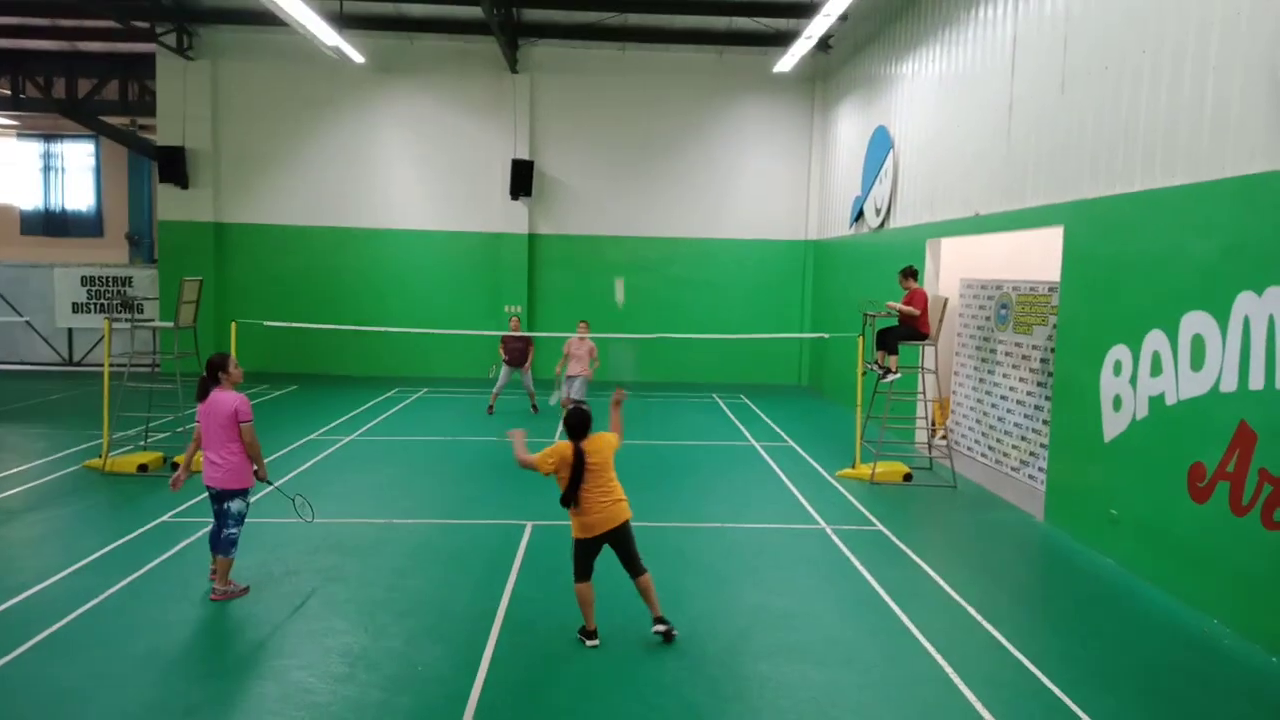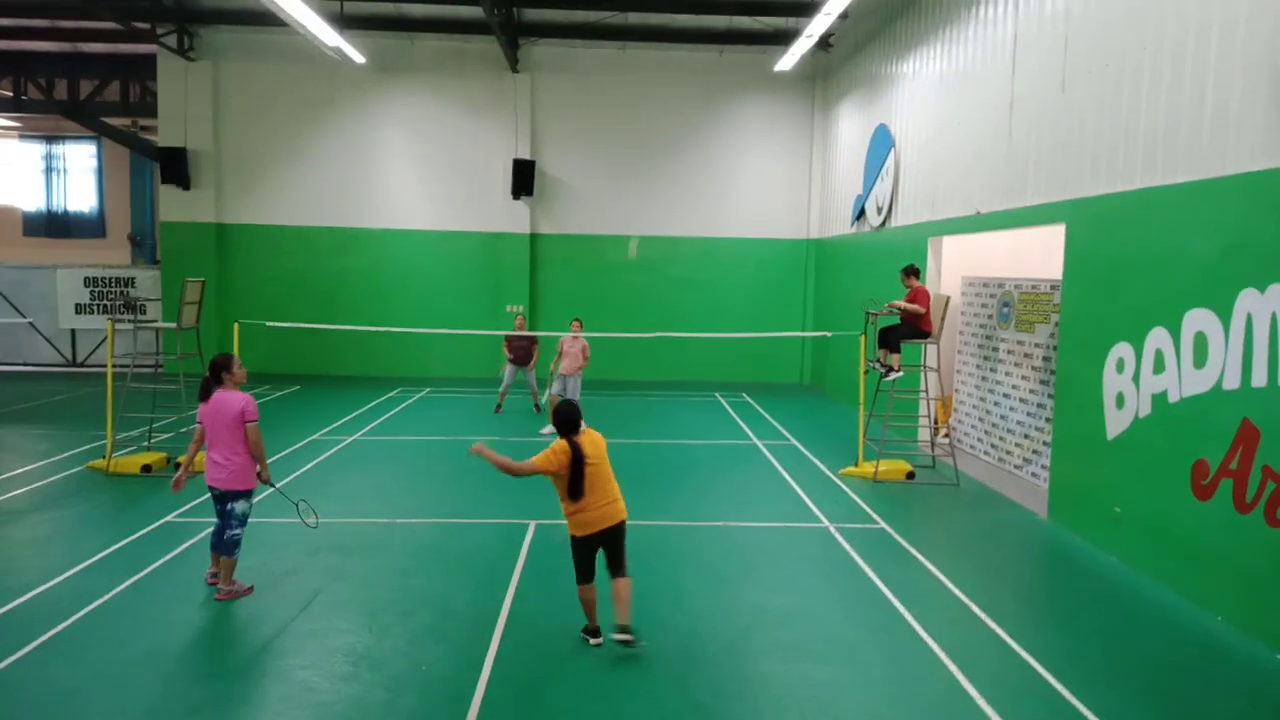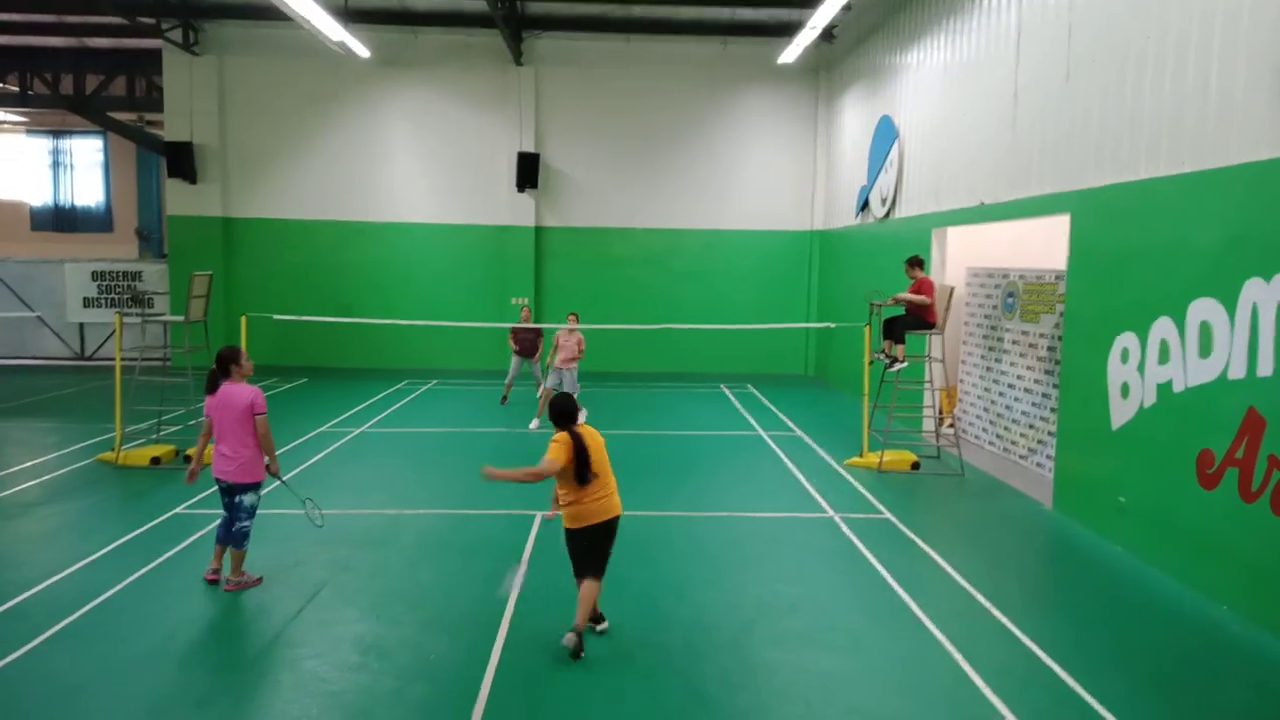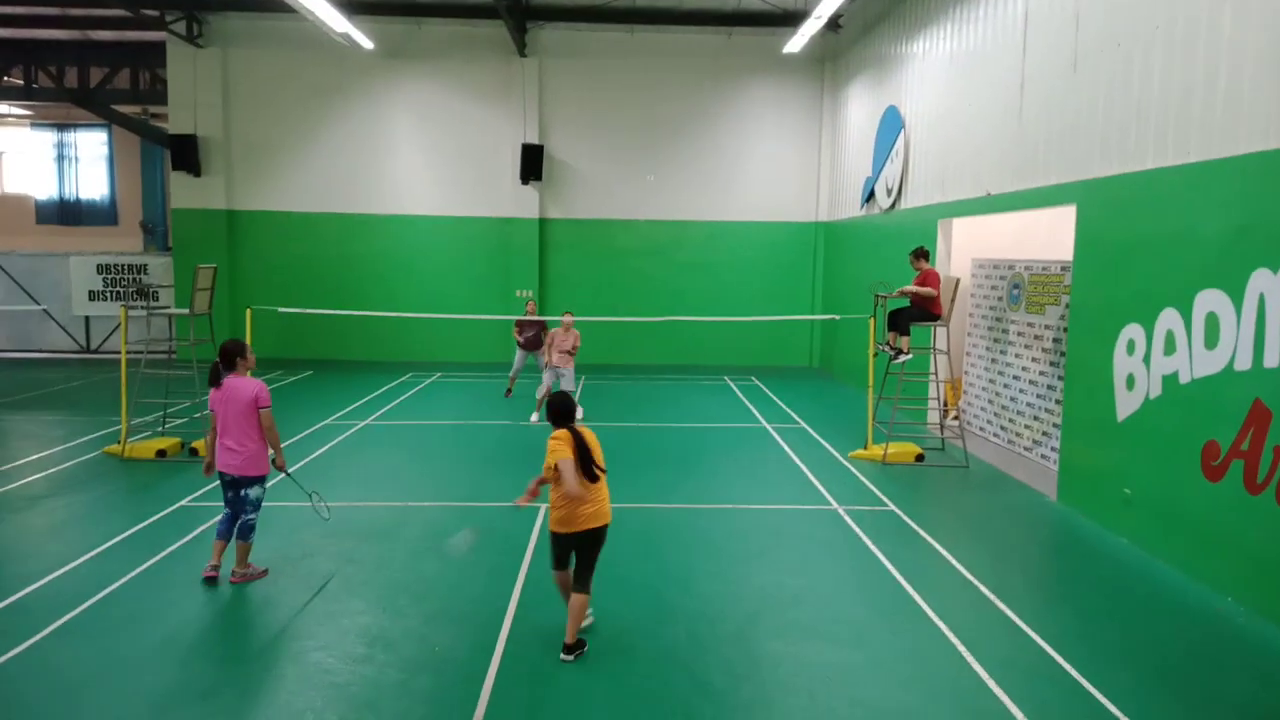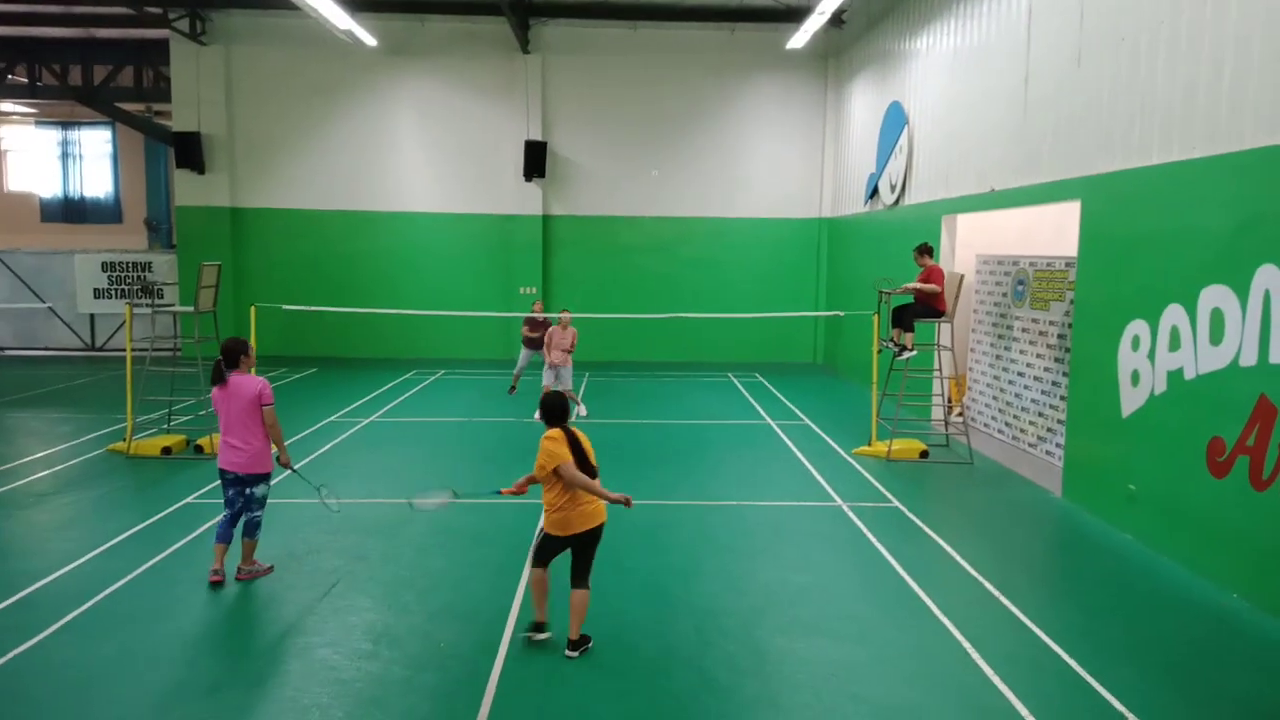
dt=0.1s
person 1, frame 1
left shoulder: (558, 453)
right shoulder: (603, 443)
left elbow: (523, 460)
right elbow: (617, 434)
left wrist: (518, 438)
right wrist: (616, 406)
left hip: (586, 527)
right hip: (618, 517)
left knee: (582, 576)
right knee: (636, 567)
left ankle: (590, 631)
right ankle: (659, 619)
person 1, frame 2
left shoulder: (557, 452)
right shoulder: (595, 438)
left elbow: (518, 469)
left wrist: (484, 452)
left hip: (582, 526)
right hip: (614, 518)
left knee: (584, 578)
right knee: (618, 571)
left ankle: (594, 630)
right ankle: (623, 627)
person 1, frame 3
left shoulder: (561, 443)
right shoulder: (590, 433)
left elbow: (543, 471)
left wrist: (500, 474)
right wrist: (560, 490)
left hip: (579, 519)
right hip: (609, 513)
left knee: (582, 572)
right knee: (594, 574)
left ankle: (595, 617)
right ankle: (577, 630)
person 1, frame 4
left shoulder: (560, 440)
right shoulder: (586, 434)
left elbow: (568, 473)
left wrist: (570, 488)
right wrist: (539, 482)
left hip: (566, 522)
right hip: (598, 520)
left knee: (560, 565)
right knee: (583, 579)
left ankle: (580, 612)
right ankle: (570, 644)
person 1, frame 5
left shoulder: (550, 441)
right shoulder: (576, 435)
left elbow: (572, 477)
left wrist: (607, 495)
right wrist: (529, 479)
left hip: (561, 524)
right hip: (593, 519)
left knee: (538, 562)
right knee: (580, 577)
left ankle: (540, 624)
right ankle: (575, 640)
person 2, frame 1
left shoulder: (205, 401)
right shoulder: (239, 400)
left elbow: (196, 440)
right elbow: (249, 441)
left wrist: (183, 469)
right wrist: (260, 466)
left hip: (212, 476)
right hip: (236, 478)
left knee: (220, 524)
right knee: (232, 529)
left ankle: (216, 569)
right ankle: (221, 586)
person 2, frame 2
left shoulder: (207, 403)
right shoulder: (245, 401)
left elbow: (197, 440)
right elbow: (254, 441)
left wrist: (184, 470)
right wrist: (264, 468)
left hip: (215, 477)
right hip: (240, 478)
left knee: (222, 525)
right knee: (234, 531)
left ankle: (213, 572)
right ankle: (226, 586)
person 2, frame 3
left shoulder: (213, 395)
right shoulder: (253, 394)
left elbow: (205, 433)
right elbow: (263, 434)
left wrist: (196, 462)
right wrist: (273, 461)
left hip: (222, 470)
right hip: (248, 471)
left knee: (229, 517)
right knee: (243, 523)
left ankle: (215, 567)
right ankle: (235, 577)
person 2, frame 4
left shoulder: (216, 390)
right shoulder: (257, 388)
left elbow: (213, 428)
right elbow: (268, 427)
left wrist: (209, 456)
right wrist: (279, 455)
left hip: (225, 464)
right hip: (253, 465)
left knee: (230, 512)
right knee: (248, 516)
left ankle: (213, 564)
right ankle: (241, 569)
person 2, frame 5
left shoulder: (218, 388)
right shoulder: (260, 385)
left elbow: (222, 425)
right elbow: (271, 424)
right wrist: (283, 452)
left hip: (228, 462)
right hip: (256, 462)
left knee: (230, 512)
right knee: (254, 513)
left ankle: (217, 568)
right ankle: (246, 566)
